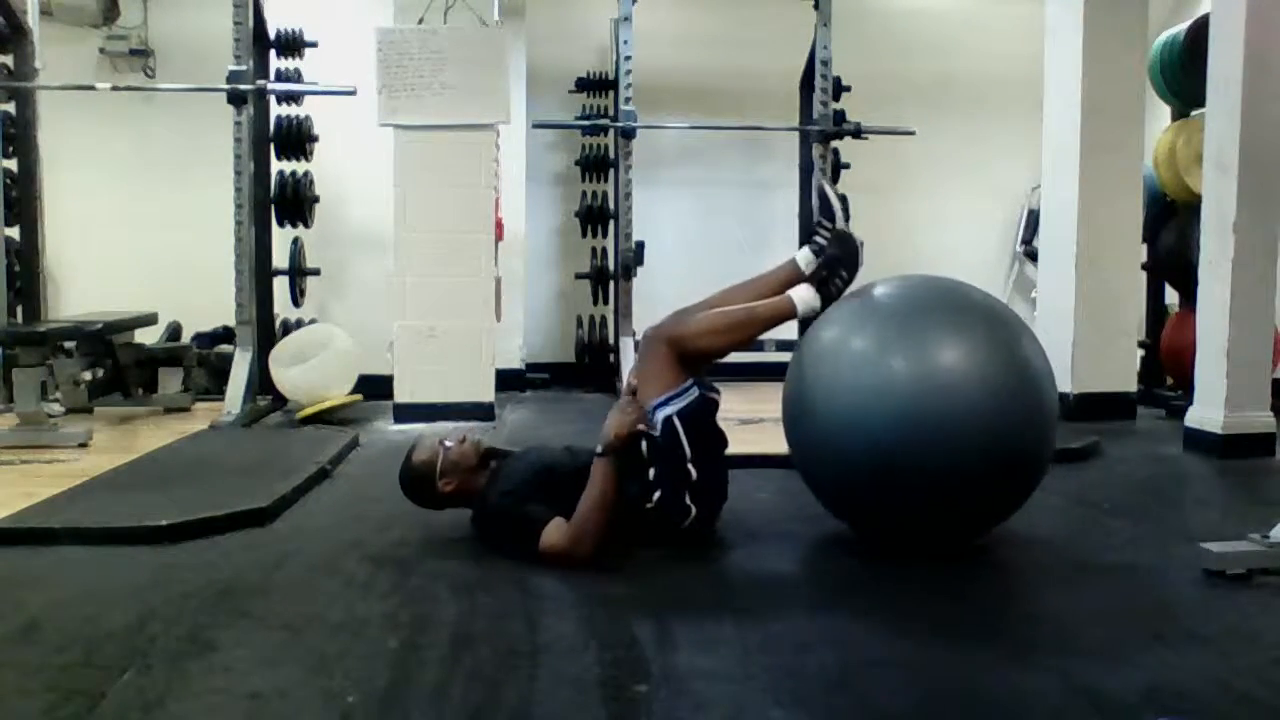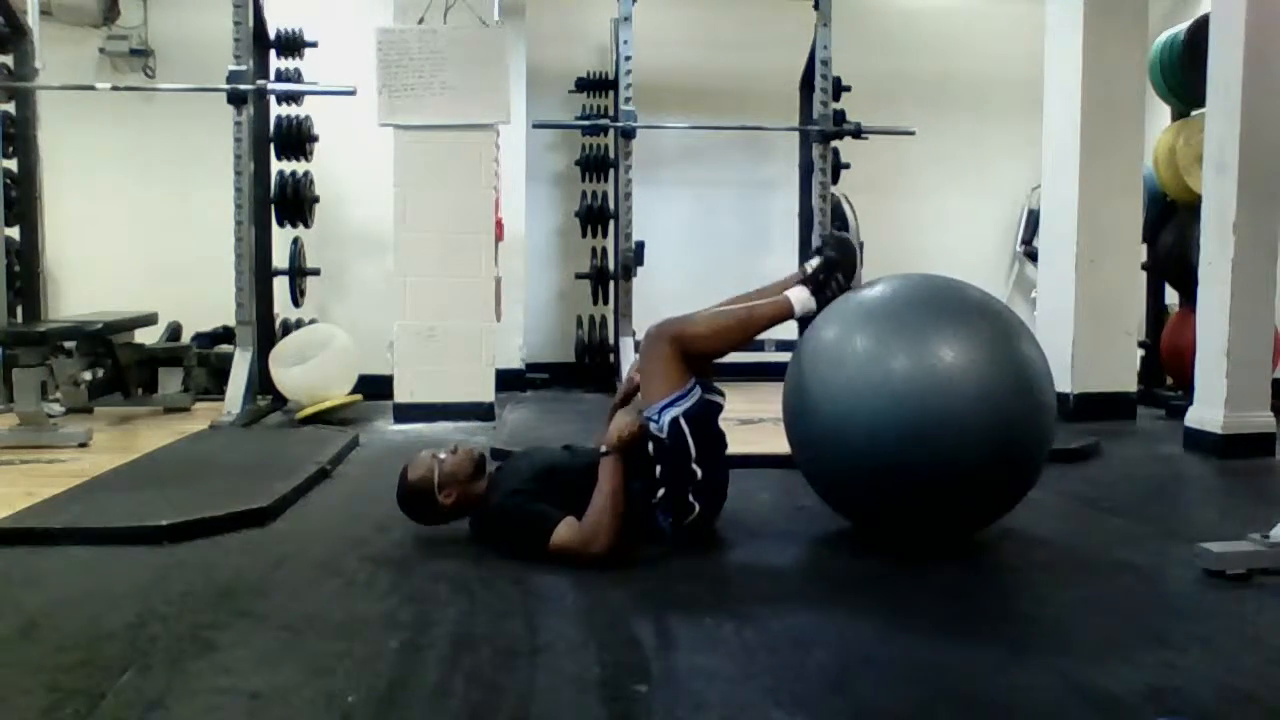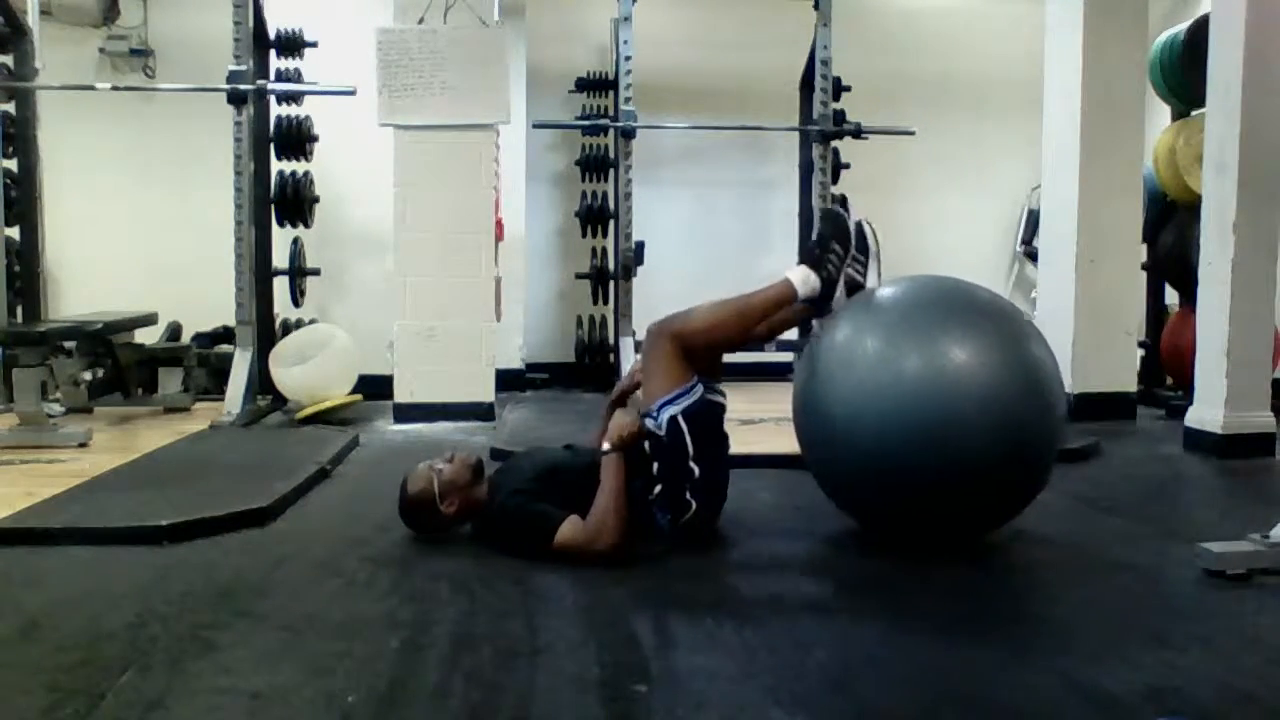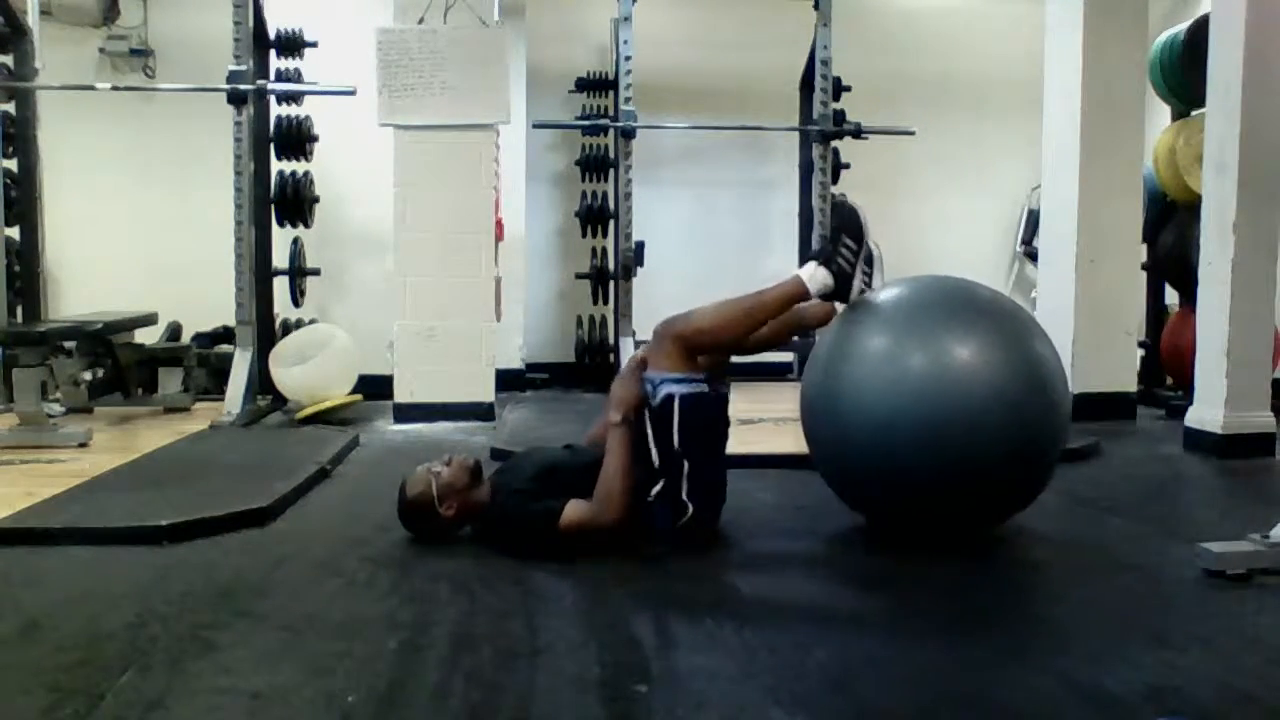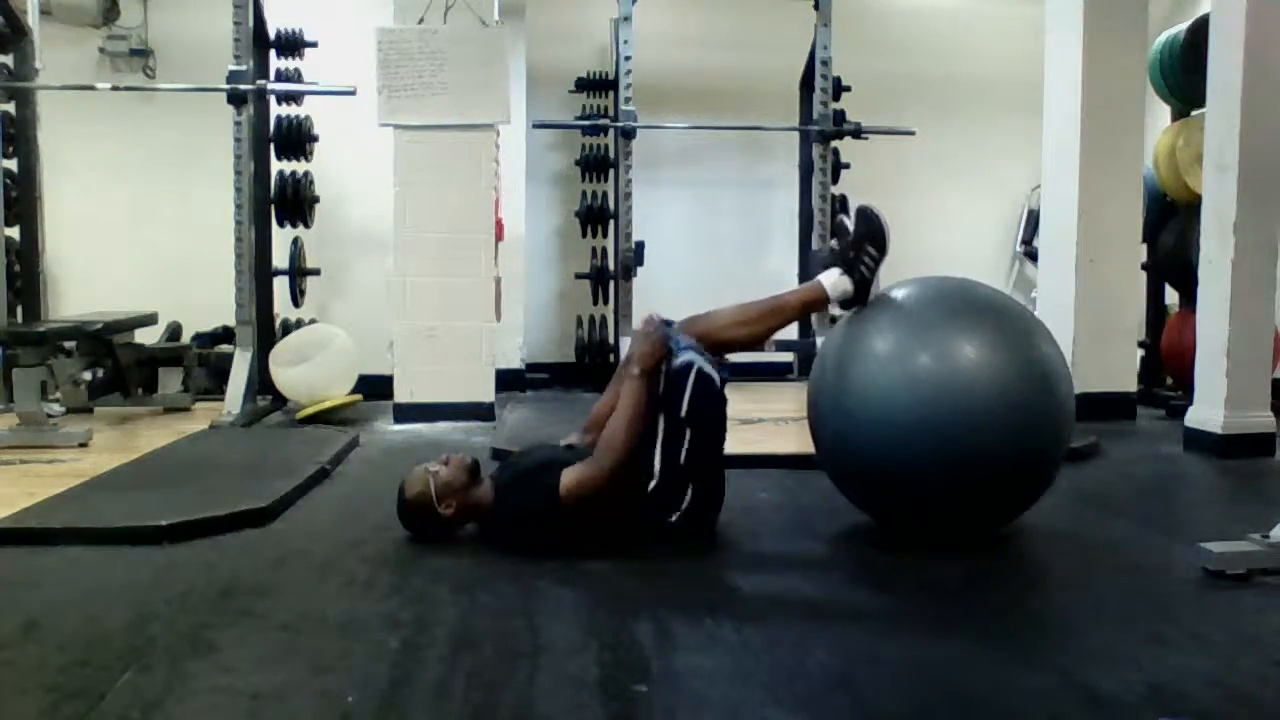
dt=0.2s
person 1, frame 1
left shoulder: (506, 473)
right shoulder: (499, 510)
right elbow: (580, 543)
left wrist: (626, 406)
right wrist: (610, 446)
left hip: (658, 479)
right hip: (678, 501)
left knee: (678, 331)
right knee: (662, 341)
left ankle: (809, 262)
right ankle: (810, 297)
person 1, frame 2
left shoulder: (504, 478)
right shoulder: (500, 514)
right elbow: (594, 541)
left wrist: (618, 407)
right wrist: (614, 447)
left hip: (656, 471)
right hip: (678, 500)
left knee: (684, 335)
right knee: (663, 338)
left ankle: (811, 279)
right ankle: (805, 298)
person 1, frame 3
left shoulder: (508, 480)
right shoulder: (505, 516)
right elbow: (602, 539)
left wrist: (615, 404)
right wrist: (616, 444)
left hip: (661, 473)
right hip: (679, 499)
left knee: (703, 334)
right knee: (664, 336)
left ankle: (819, 295)
right ankle: (808, 280)
person 1, frame 4
left shoulder: (509, 482)
right shoulder: (509, 515)
right elbow: (608, 514)
left wrist: (622, 390)
right wrist: (622, 414)
left hip: (673, 481)
right hip: (679, 500)
left knee: (711, 340)
right knee: (671, 336)
left ankle: (832, 302)
right ankle: (820, 278)
person 1, frame 5
left shoulder: (510, 480)
right shoulder: (513, 507)
left elbow: (584, 439)
right elbow: (605, 465)
left wrist: (627, 367)
right wrist: (639, 370)
left hip: (667, 480)
left knee: (695, 335)
right knee: (685, 337)
left ankle: (830, 286)
right ankle: (838, 283)
